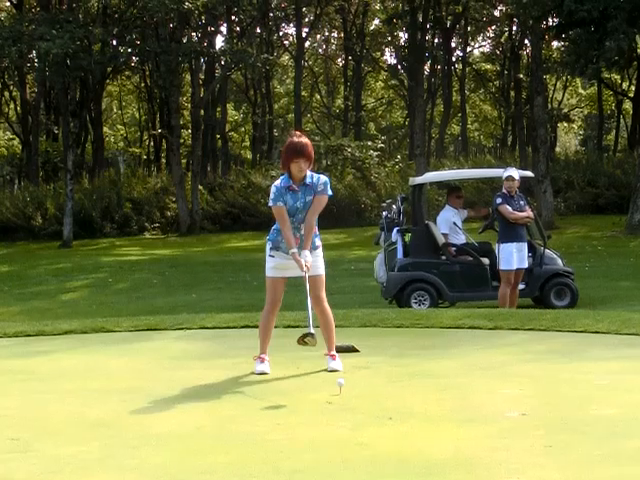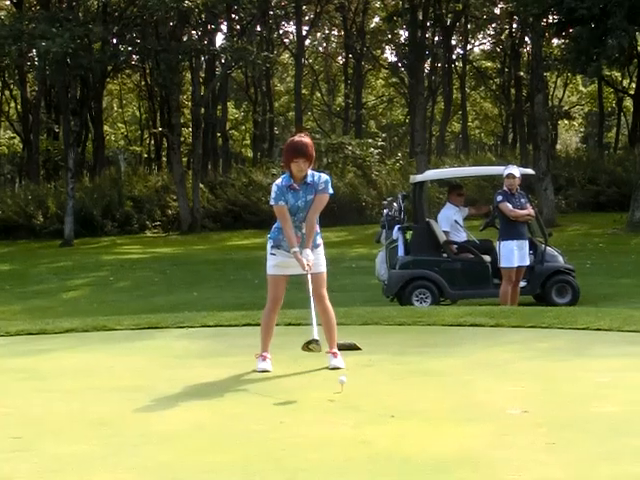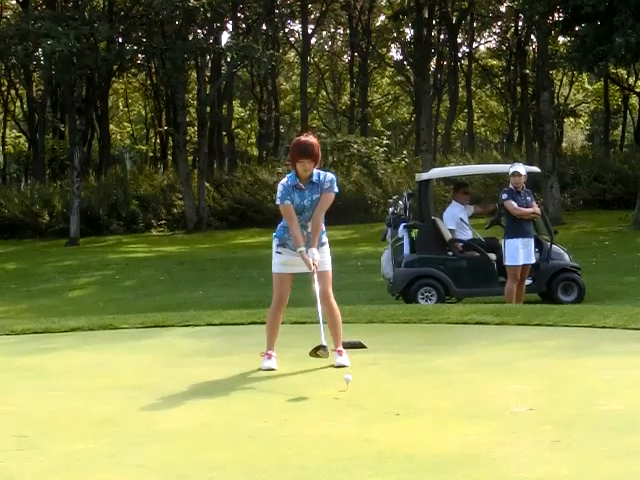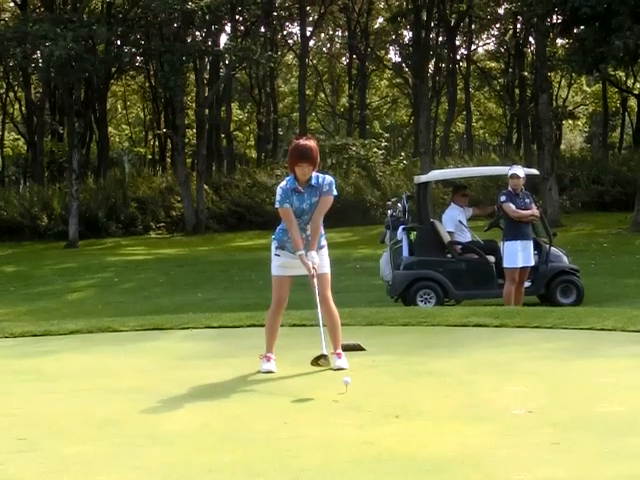
dt=0.3s
person 1, frame 1
left shoulder: (320, 182)
right shoulder: (278, 188)
left elbow: (311, 219)
right elbow: (285, 225)
left wrist: (305, 252)
right wrist: (295, 255)
left hip: (311, 247)
right hip: (280, 249)
left knee: (320, 301)
right knee: (272, 303)
left ankle: (332, 353)
right ankle: (262, 356)
person 1, frame 2
left shoulder: (321, 181)
right shoulder: (279, 187)
left elbow: (312, 217)
right elbow: (286, 223)
left wrist: (307, 250)
right wrist: (296, 254)
left hip: (312, 245)
right hip: (281, 247)
left knee: (321, 299)
right knee: (274, 301)
left ankle: (333, 351)
right ankle: (264, 354)
person 1, frame 3
left shoulder: (327, 180)
right shoulder: (285, 186)
left elbow: (318, 216)
right elbow: (292, 223)
left wrist: (313, 249)
right wrist: (303, 253)
left hip: (318, 244)
right hip: (287, 246)
left knee: (326, 296)
right knee: (279, 299)
left ankle: (339, 349)
right ankle: (269, 352)
person 1, frame 4
left shoulder: (326, 183)
right shoulder: (284, 189)
left elbow: (317, 219)
right elbow: (292, 227)
left wrist: (312, 252)
right wrist: (302, 256)
left hip: (317, 247)
right hip: (286, 249)
left knee: (325, 299)
right knee: (278, 302)
left ankle: (338, 352)
right ankle: (268, 355)
person 2, frame 1
left shoulder: (521, 197)
right shoulder: (499, 197)
left elbow: (531, 218)
right elbow: (510, 215)
left wrist: (517, 217)
right wrist: (525, 214)
left hip: (522, 243)
right hip: (506, 243)
left knee: (516, 283)
right knee: (507, 282)
person 2, frame 2
left shoulder: (522, 195)
right shoulder: (500, 195)
left elbow: (532, 215)
right elbow: (510, 213)
left wrist: (517, 216)
right wrist: (526, 212)
left hip: (523, 240)
right hip: (507, 241)
left knee: (517, 281)
right knee: (508, 280)
person 2, frame 3
left shoulder: (528, 193)
right shoulder: (506, 193)
left elbow: (538, 213)
right elbow: (515, 210)
left wrist: (522, 213)
right wrist: (531, 210)
left hip: (528, 238)
right hip: (513, 239)
left knee: (522, 279)
right knee: (513, 278)
person 2, frame 4
left shoulder: (527, 195)
right shoulder: (504, 195)
left elbow: (536, 215)
right elbow: (513, 213)
left wrist: (521, 216)
right wrist: (530, 212)
left hip: (527, 241)
right hip: (511, 241)
left knee: (521, 281)
right knee: (511, 281)
